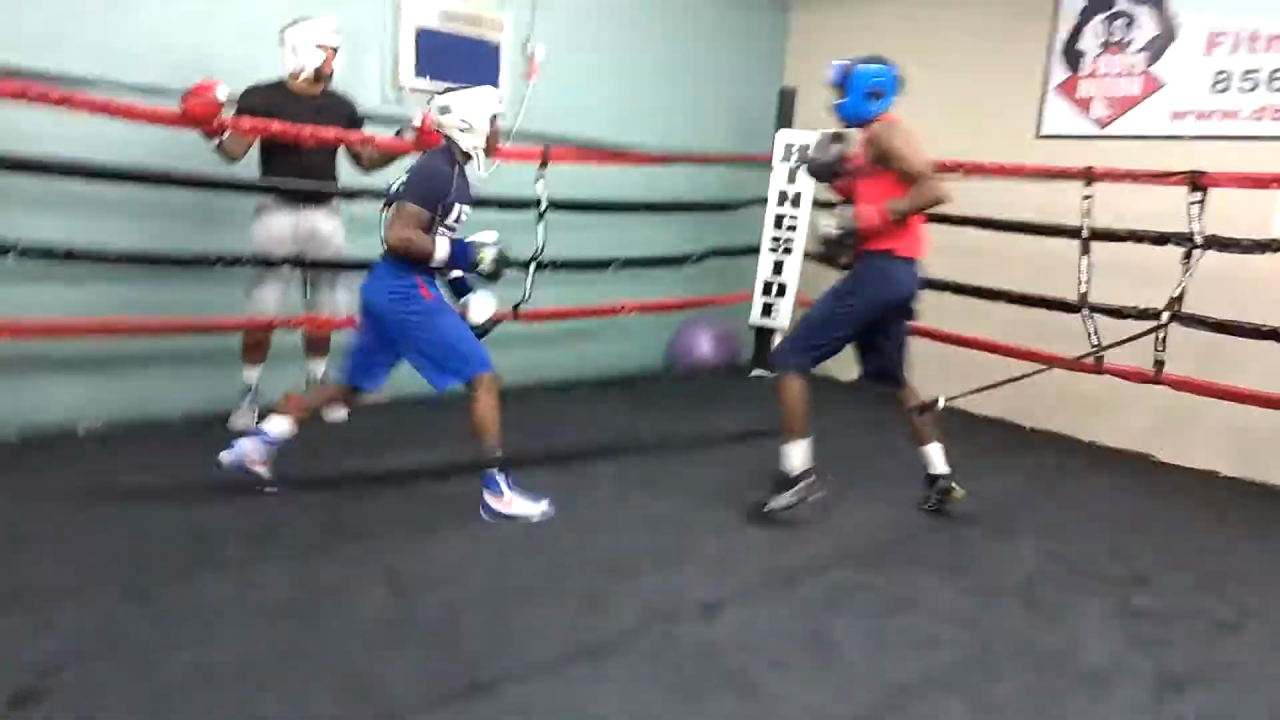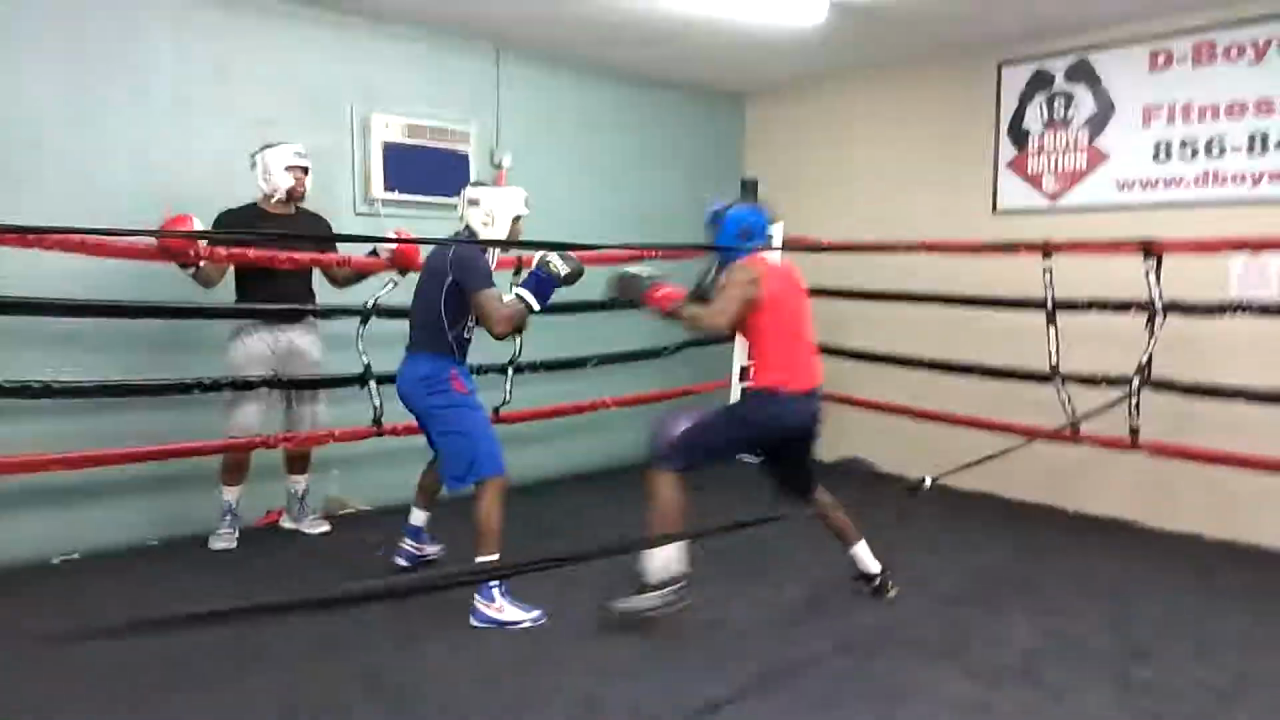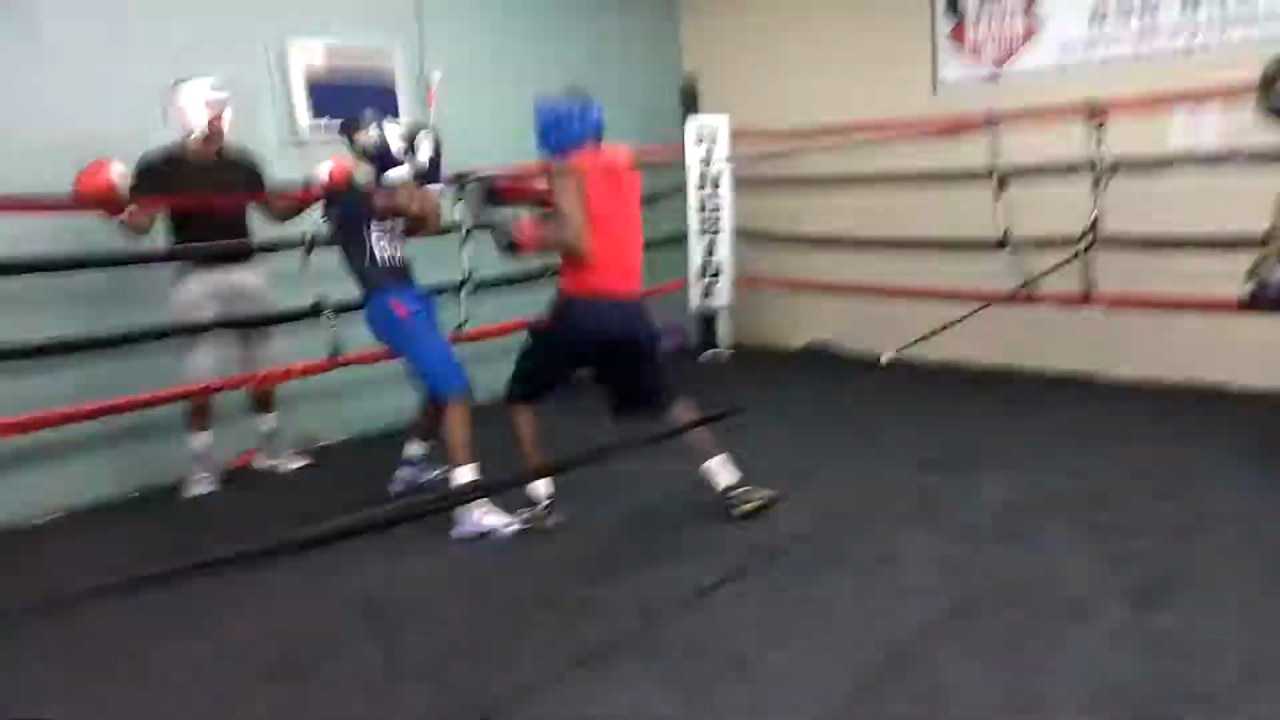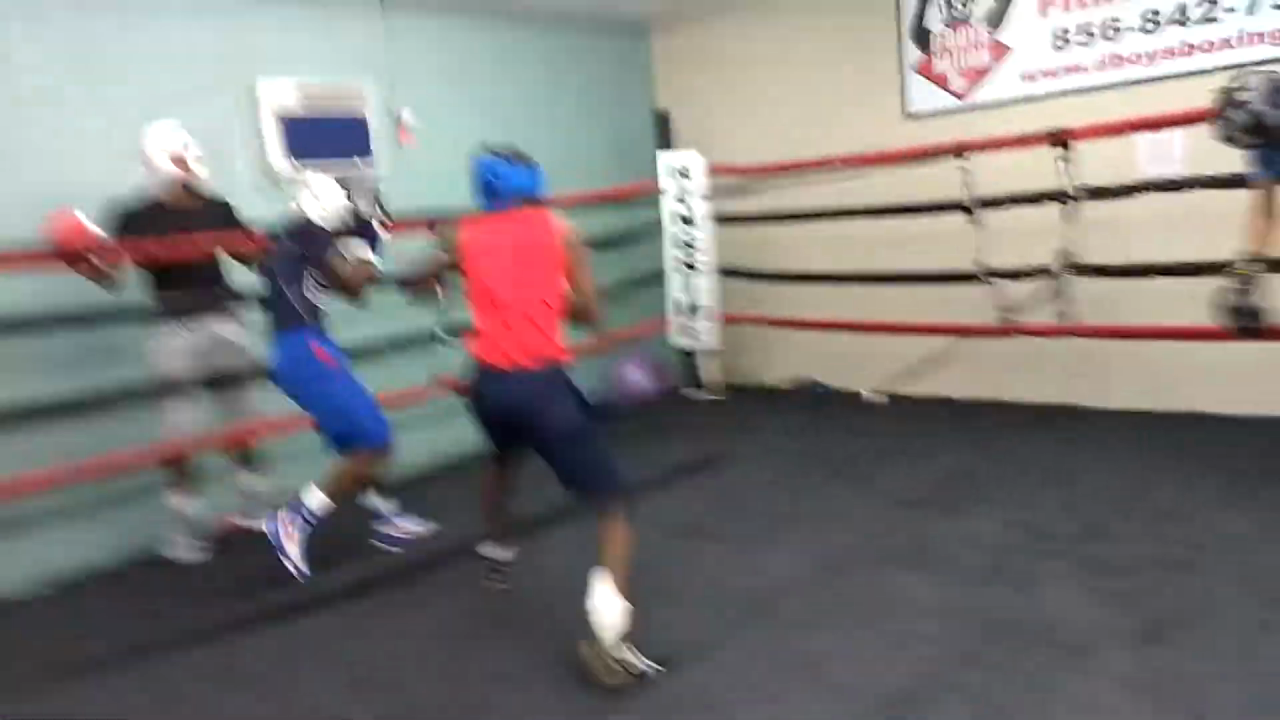
dt=0.3s
person 1, frame 1
left shoulder: (884, 133)
right shoulder: (877, 138)
left elbow: (935, 191)
left wrist: (873, 217)
right wrist: (839, 173)
left hip: (878, 268)
right hip: (898, 272)
left knee: (790, 359)
right knee: (890, 377)
left ankle: (798, 472)
right ankle: (940, 478)
person 1, frame 2
left shoulder: (743, 272)
right shoulder: (785, 271)
left elbow: (716, 326)
left wrist: (656, 294)
right wrist: (703, 298)
left hip: (769, 402)
right hip: (805, 403)
left knee: (666, 463)
right knee: (804, 487)
left ankle: (664, 580)
right ankle: (873, 573)
person 1, frame 3
left shoulder: (567, 172)
right shoulder: (624, 163)
left elbow: (579, 247)
left wrist: (532, 235)
left hip: (582, 311)
right hip: (628, 312)
left knee: (522, 397)
right knee: (666, 403)
left ankle: (540, 501)
right ankle: (732, 485)
person 1, frame 4
left shoulder: (465, 235)
right shoulder: (560, 232)
left elbow: (417, 285)
right elbow: (591, 315)
left hip: (491, 384)
right hip: (542, 384)
left knee: (506, 457)
right knee: (610, 505)
left ankle: (497, 553)
right ankle: (608, 632)
person 2, frame 1
left shoulder: (449, 170)
right shoulder: (440, 172)
right elbow: (398, 237)
right wrist: (459, 253)
left hip: (387, 288)
right hip: (406, 292)
left knee: (350, 383)
right knee: (483, 380)
left ankle: (254, 445)
right ankle: (495, 489)
person 2, frame 2
left shoulder: (451, 251)
right shoulder: (468, 257)
right elbow: (499, 324)
right wrist: (539, 285)
left hip: (418, 372)
right hip: (440, 377)
left knee: (447, 456)
right knee: (491, 478)
left ankle: (413, 541)
right ankle: (488, 596)
person 2, frame 3
left shoulder: (380, 188)
right shoulder: (341, 193)
left elbow: (428, 220)
right elbow: (405, 208)
left wrist: (426, 172)
right wrist: (395, 168)
left hip: (408, 298)
right hip: (393, 306)
left knee: (439, 392)
right knee: (455, 393)
right ankle: (471, 508)
person 2, frame 4
left shoulder: (312, 244)
right shoulder: (306, 236)
left elbow: (352, 285)
right elbow: (352, 283)
left wrist: (365, 238)
right wrist: (364, 237)
left hip: (306, 351)
right hip: (307, 352)
left knee: (359, 442)
right knee: (374, 443)
left ankle: (386, 519)
right ankle: (294, 521)
person 3, frame 1
left shoulder: (342, 106)
right shoulder: (261, 97)
left elbow: (366, 159)
right elbow: (235, 150)
right wrist: (215, 132)
left hip: (325, 215)
right hip: (280, 213)
left knee: (325, 312)
right knee: (264, 311)
right ankle: (249, 397)
person 3, frame 2
left shoulder: (315, 225)
right shoulder: (236, 221)
left elbow: (339, 276)
right elbow: (211, 277)
left wrist: (379, 259)
right wrist: (189, 262)
left hip: (302, 333)
right hip: (256, 334)
left knee: (304, 429)
right knee: (243, 432)
left ankle: (298, 508)
right ankle: (228, 518)
person 3, frame 3
left shoulder: (241, 163)
right shoulder: (158, 167)
left elbow: (278, 211)
right elbow: (142, 223)
right wrist: (117, 210)
left hip: (247, 272)
right hip: (199, 279)
left knee: (264, 367)
right knee: (203, 376)
left ankle: (271, 446)
right ankle: (202, 464)
person 3, frame 4
left shoulder: (216, 209)
right shoulder: (136, 219)
left elbow: (252, 255)
right elbow: (114, 275)
right wrist: (87, 263)
left hip: (224, 323)
right hip: (176, 330)
left knee: (244, 422)
right knee: (182, 435)
left ankle: (254, 504)
right ankle: (186, 523)
